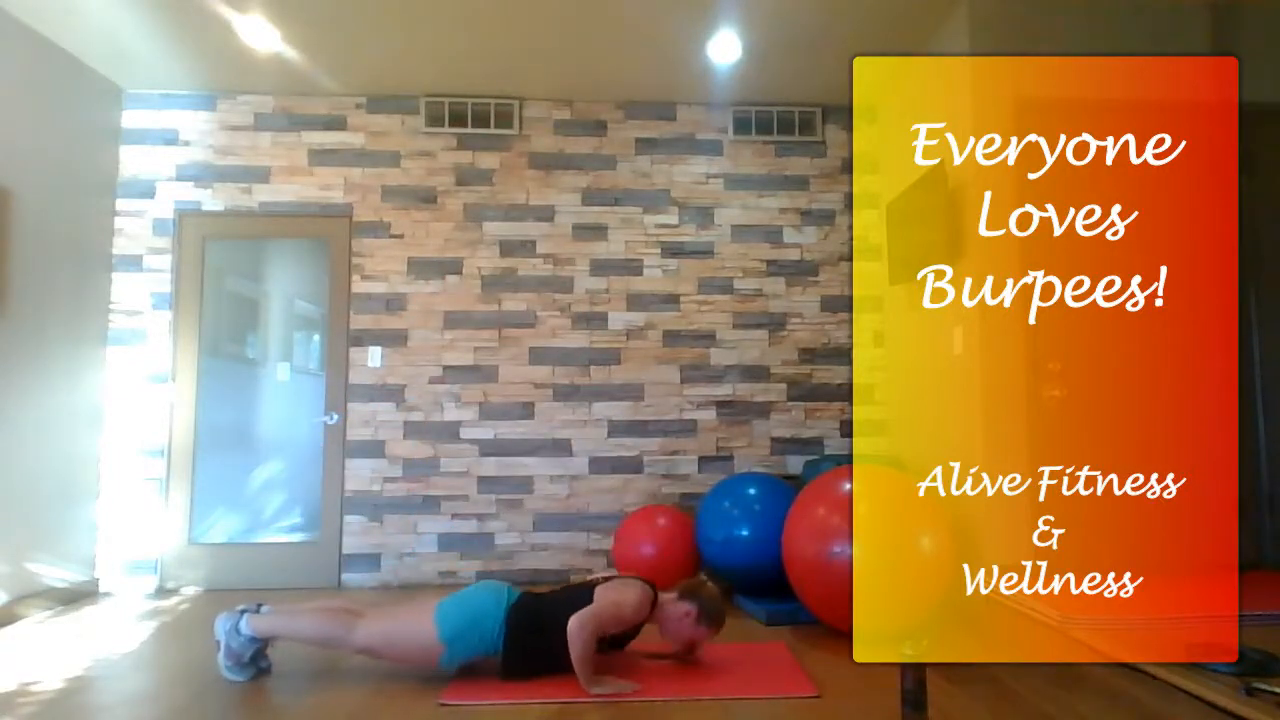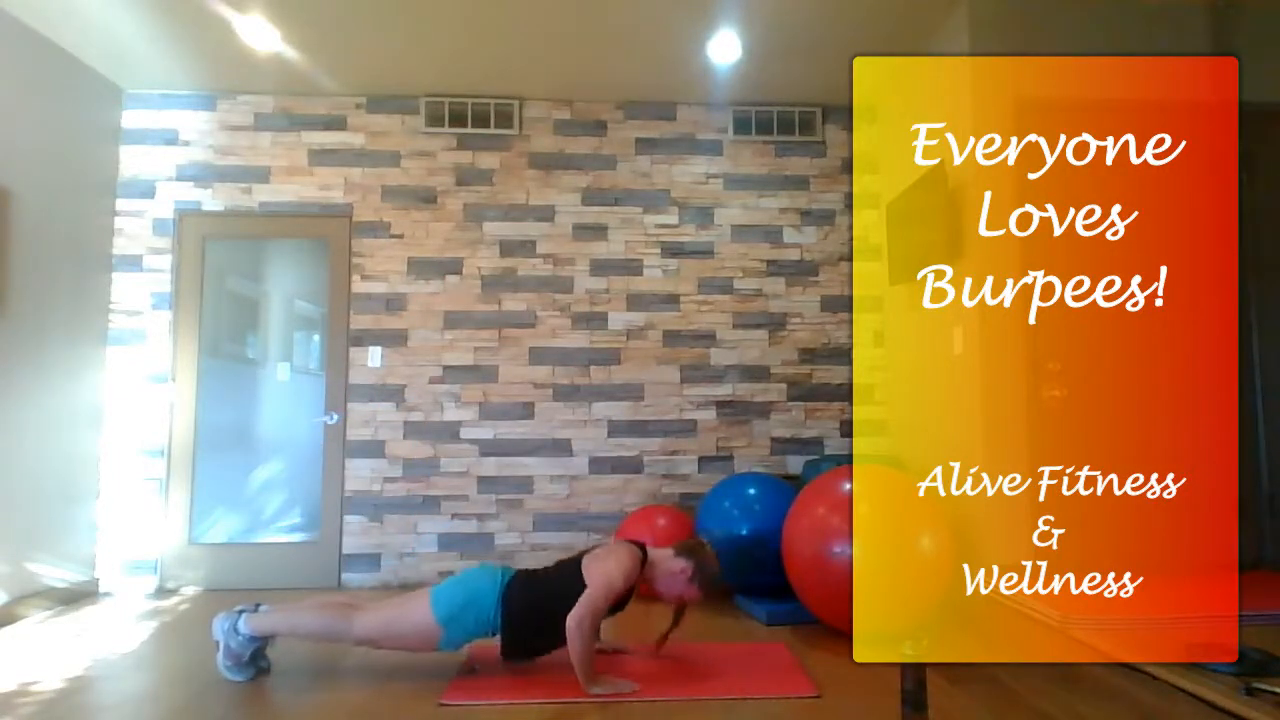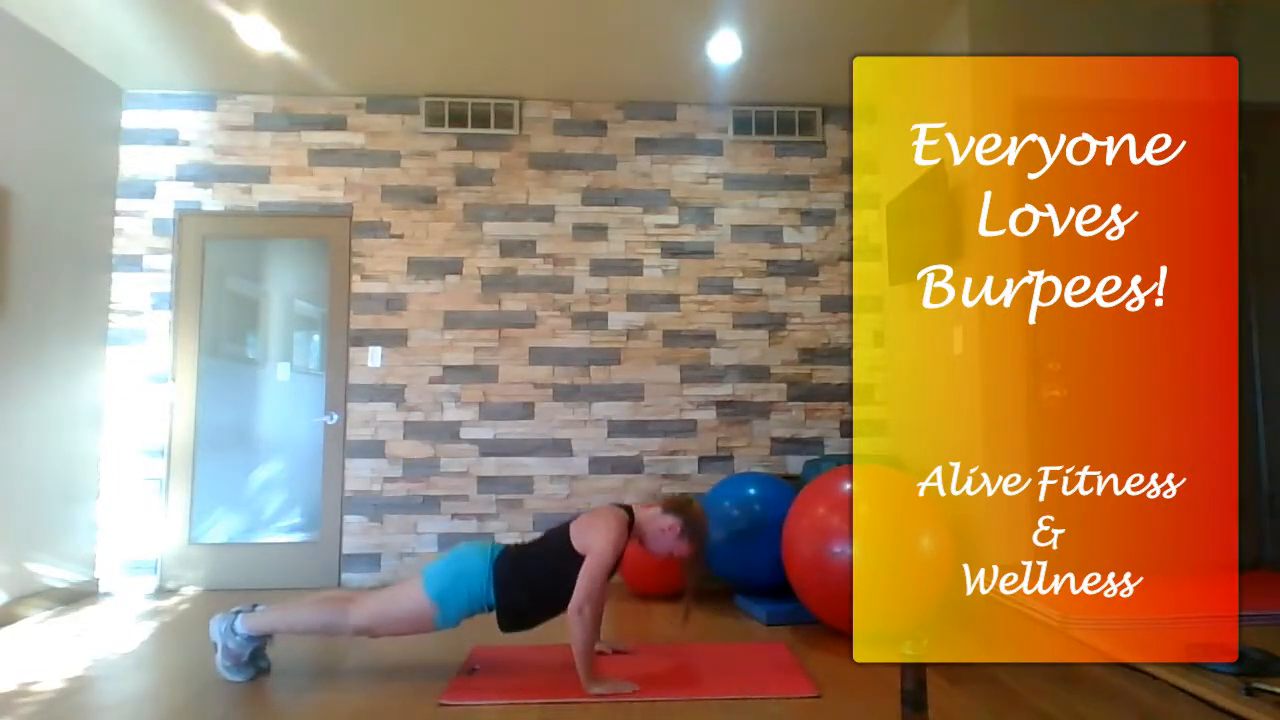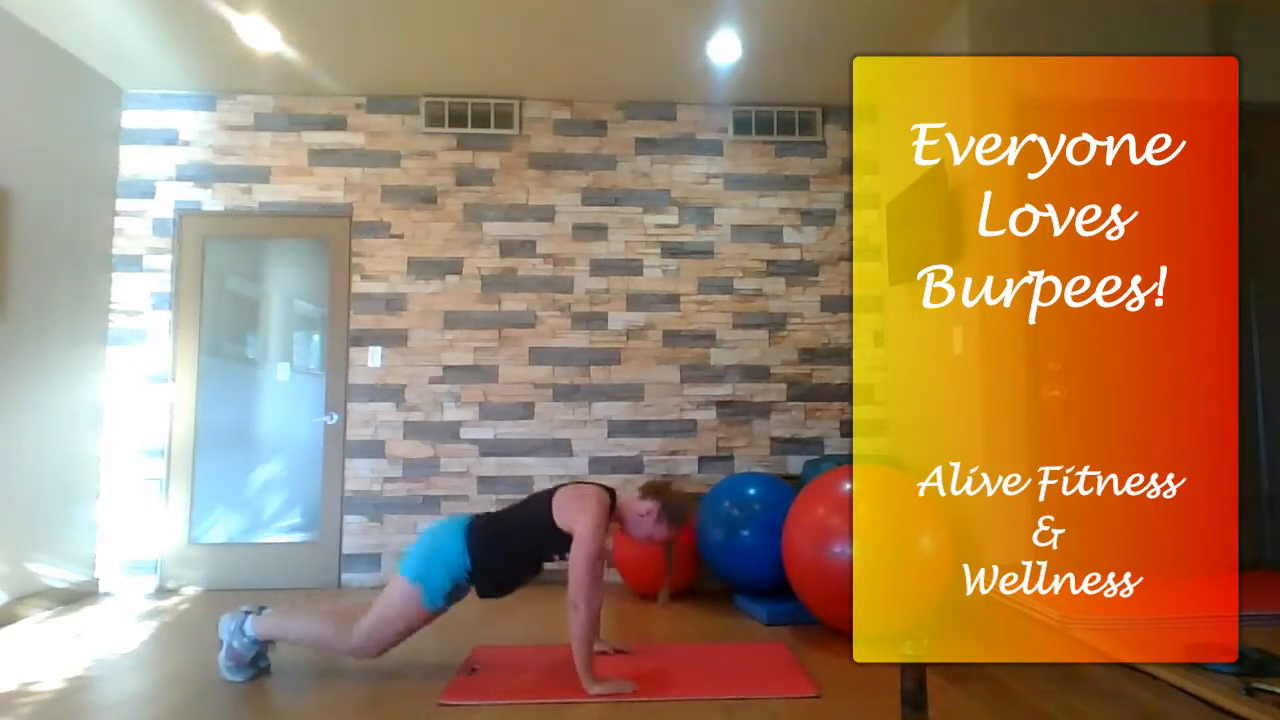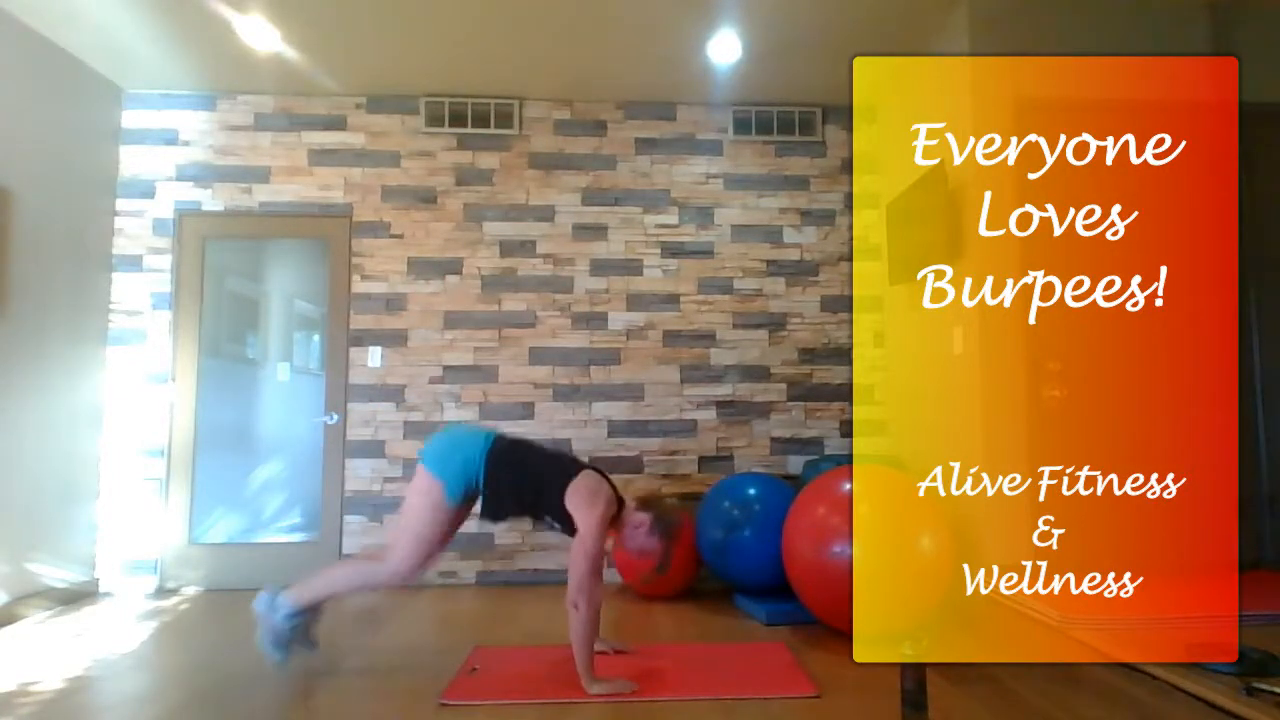
dt=0.3s
person 1, frame 1
left shoulder: (634, 589)
right shoulder: (638, 603)
right elbow: (579, 625)
left wrist: (605, 646)
right wrist: (592, 682)
left hip: (500, 605)
right hip: (491, 623)
left knee: (370, 619)
right knee: (360, 634)
left ankle: (257, 617)
right ankle: (246, 627)
person 1, frame 2
left shoulder: (629, 555)
right shoulder: (626, 565)
right elbow: (577, 622)
left wrist: (595, 643)
right wrist: (590, 681)
left hip: (495, 589)
right hip: (487, 601)
left knee: (369, 612)
right knee: (360, 627)
left ankle: (256, 618)
right ankle: (244, 627)
person 1, frame 3
left shoulder: (618, 520)
right shoulder: (614, 531)
left elbow: (586, 588)
right elbow: (580, 606)
left wrist: (594, 642)
right wrist: (590, 680)
left hip: (488, 568)
right hip: (480, 579)
left knee: (365, 607)
right knee: (357, 618)
left ankle: (252, 619)
right ankle: (242, 626)
person 1, frame 4
left shoulder: (601, 506)
right shoulder: (592, 511)
left elbow: (589, 584)
right elbow: (578, 600)
left wrist: (592, 641)
right wrist: (590, 679)
left hip: (461, 552)
right hip: (450, 550)
left knee: (364, 628)
right knee: (361, 642)
left ankle: (253, 624)
right ankle: (246, 632)
person 1, frame 5
left shoulder: (602, 506)
right shoulder: (597, 510)
left elbow: (589, 580)
right elbow: (578, 597)
left wrist: (593, 640)
right wrist: (589, 679)
left hip: (472, 455)
right hip: (461, 456)
left knee: (402, 561)
right knee: (402, 567)
left ankle: (299, 605)
right ankle: (284, 604)
